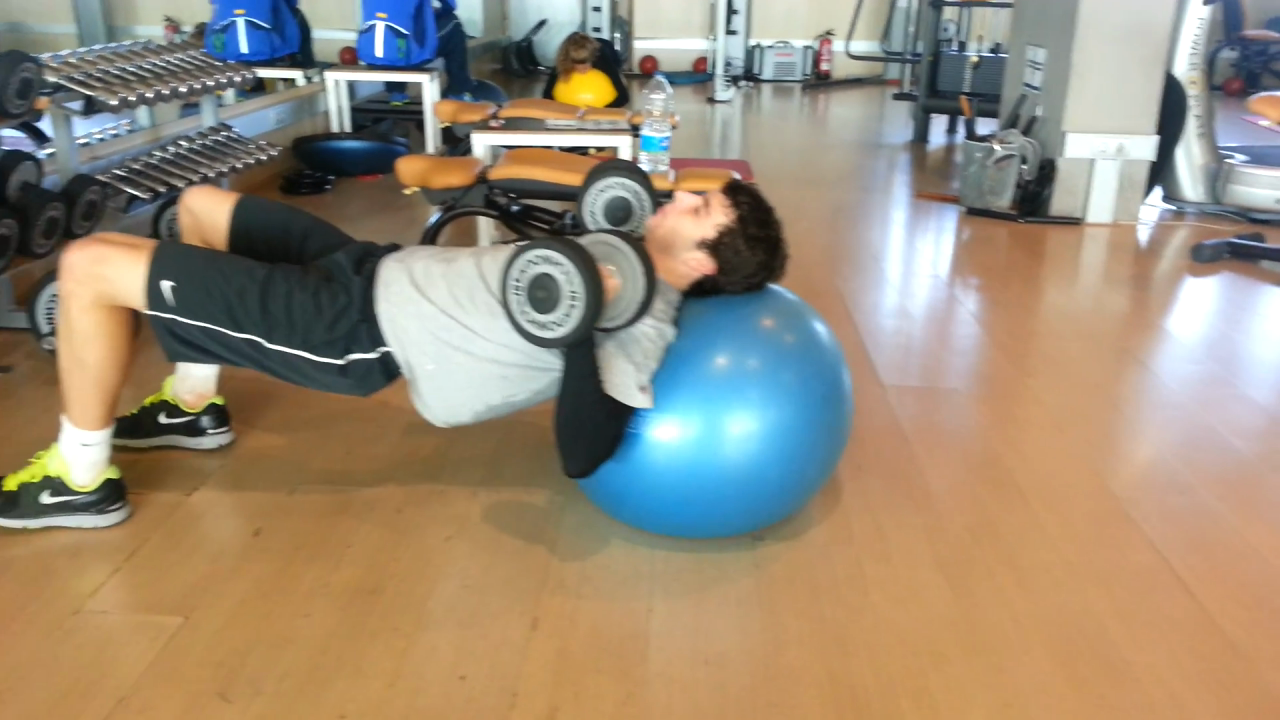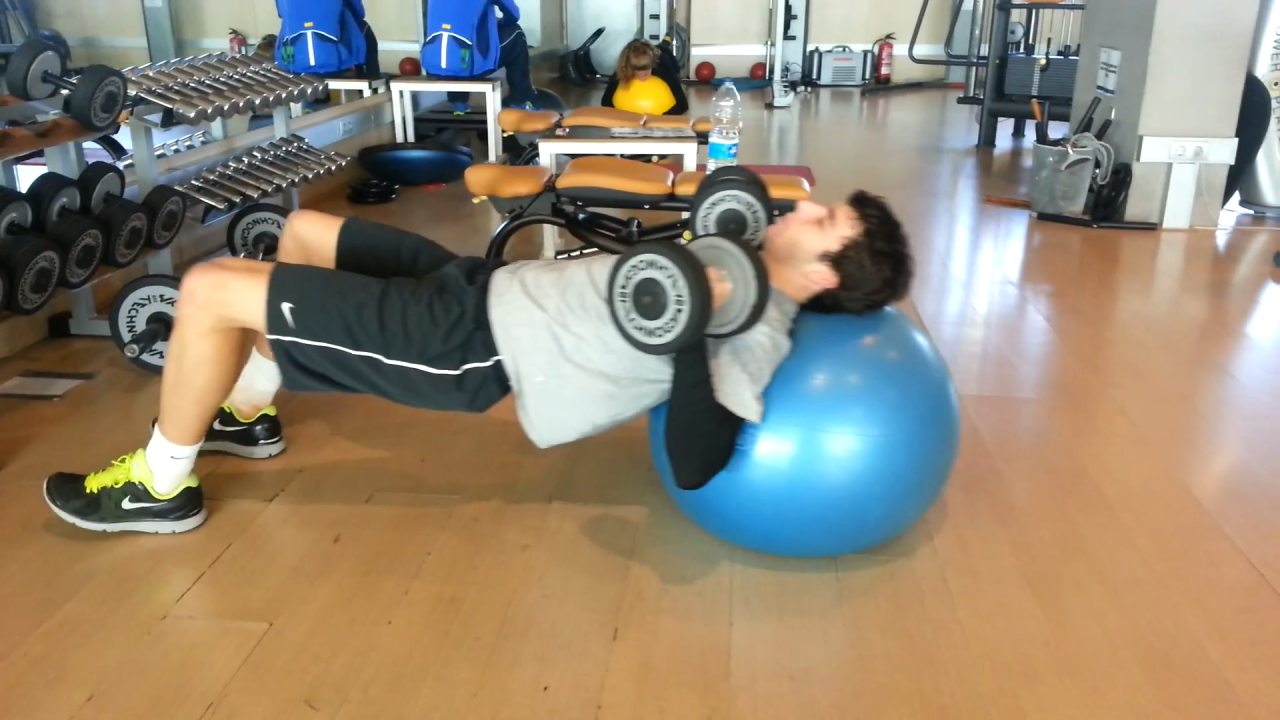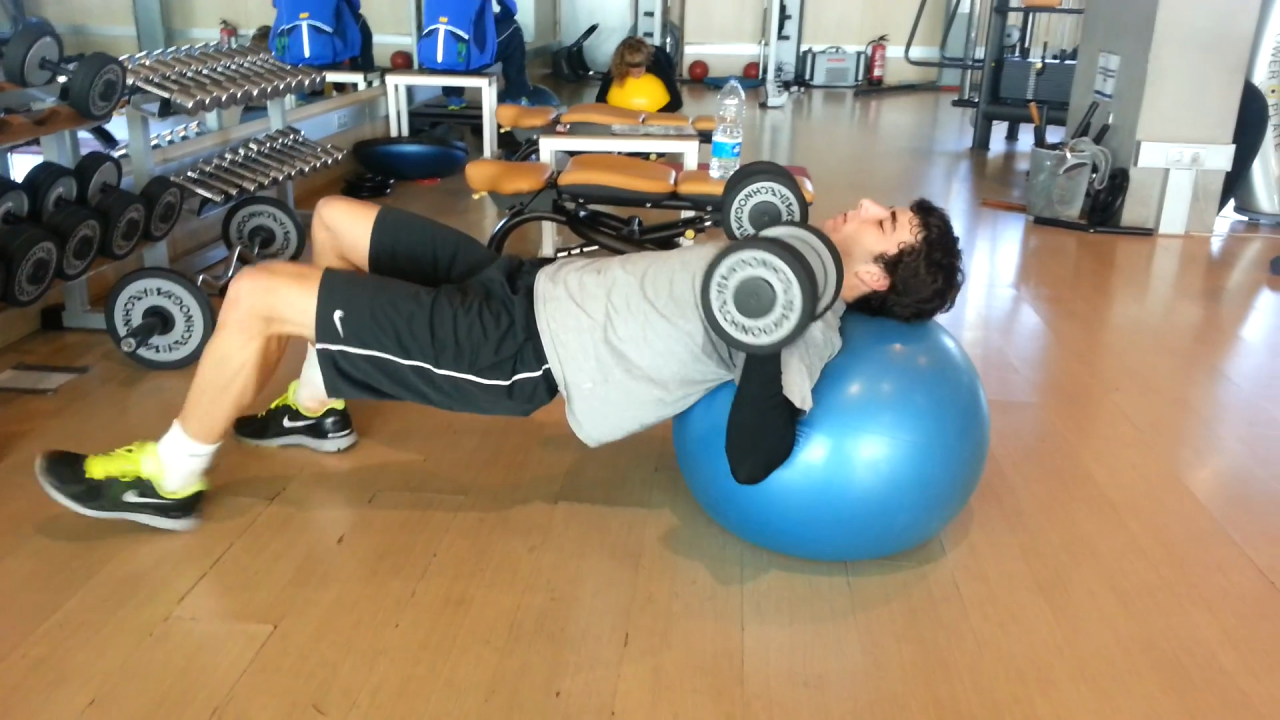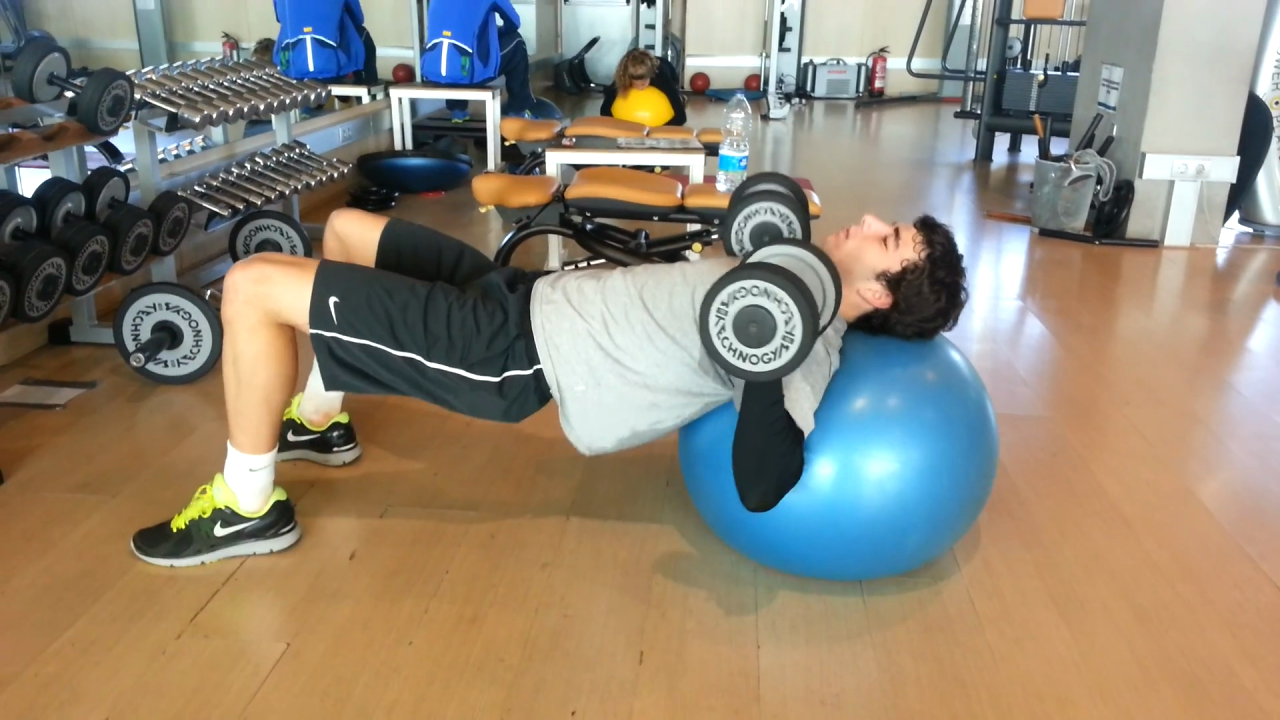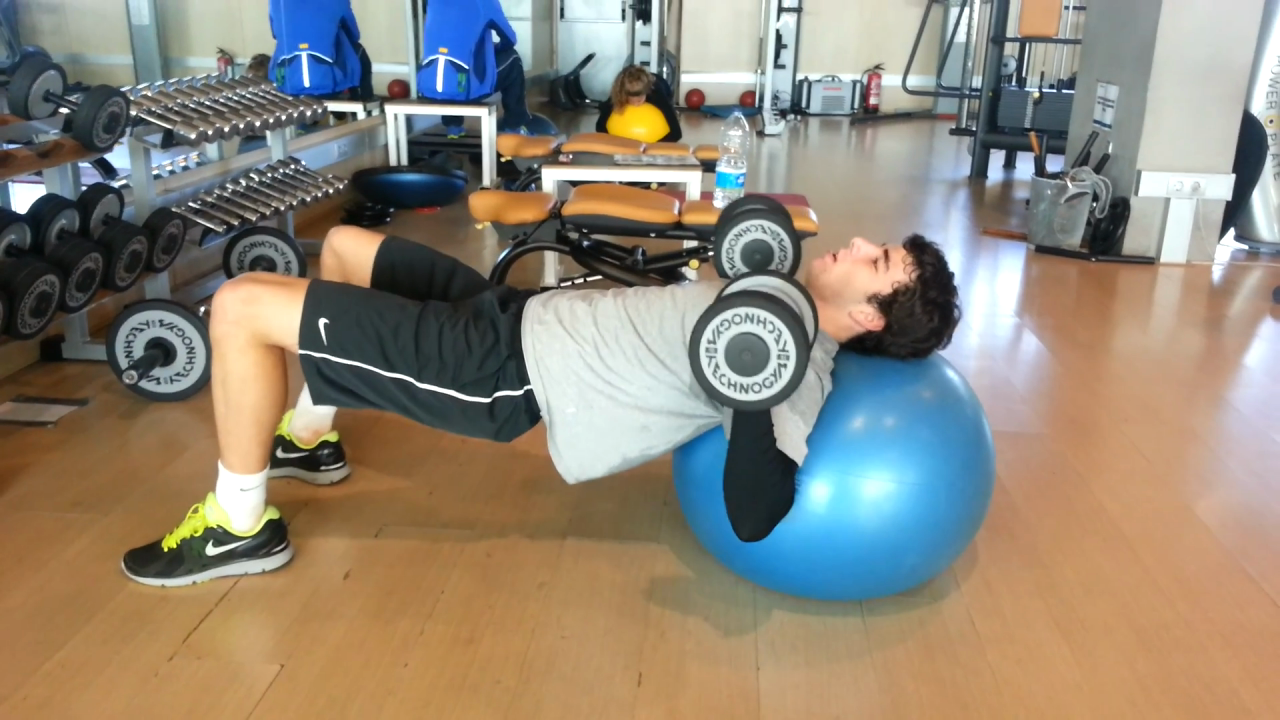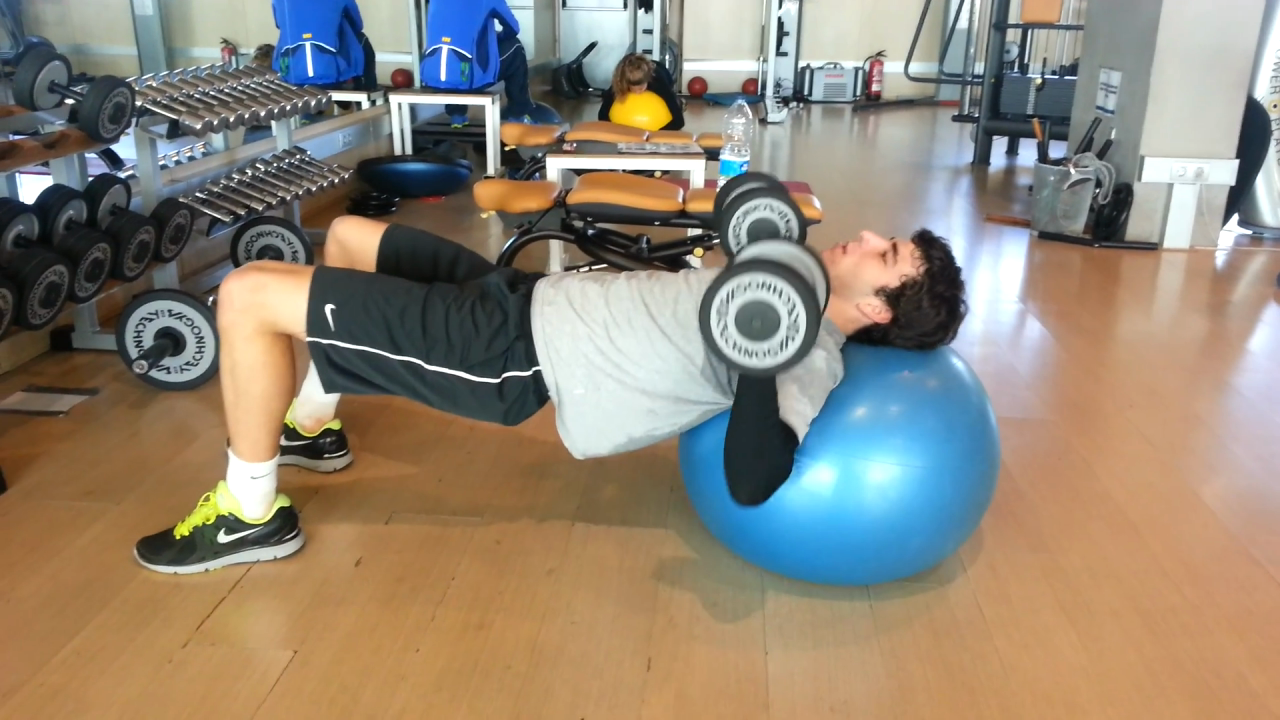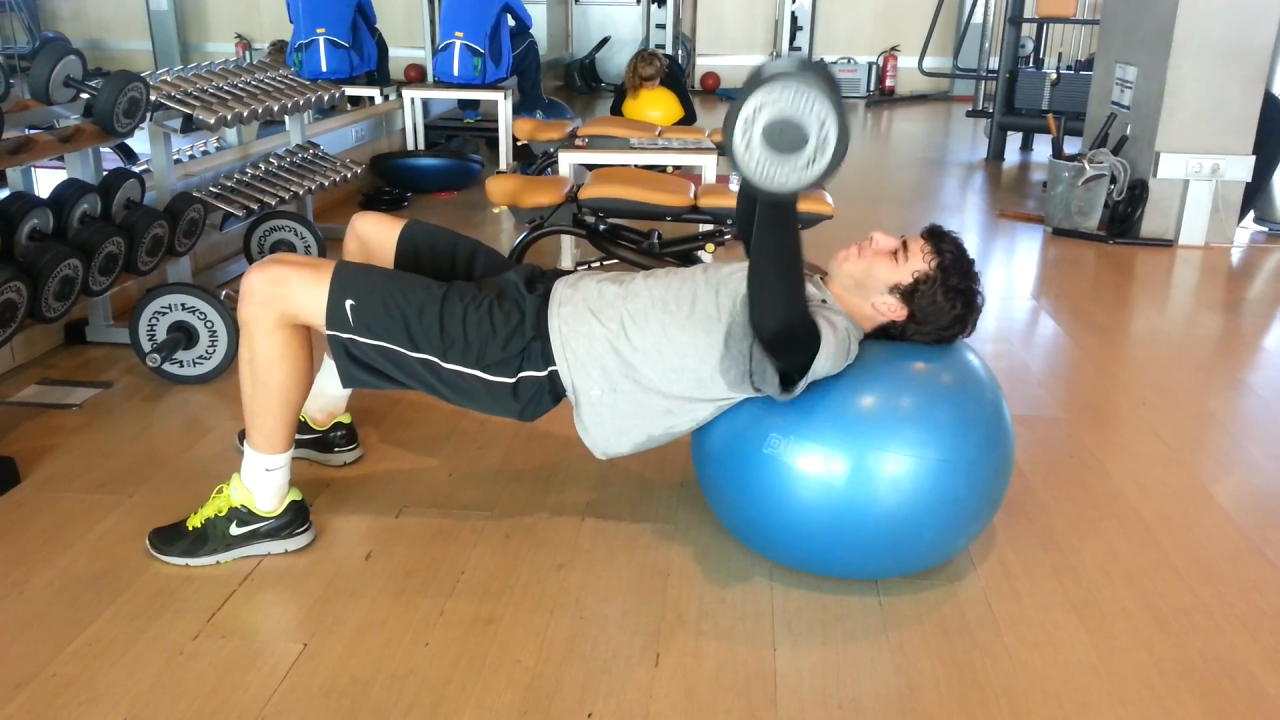
dt=0.4s
person 1, frame 1
left shoulder: (642, 328)
left elbow: (582, 453)
left wrist: (581, 324)
right wrist: (596, 264)
left hip: (362, 325)
right hip: (382, 272)
left knee: (92, 266)
right knee: (202, 206)
left ankle: (81, 477)
right ankle: (193, 404)
person 1, frame 2
left shoulder: (757, 337)
left elbow: (695, 462)
left wrist: (694, 330)
right wrist: (707, 262)
left hip: (472, 339)
right hip: (491, 287)
left knee: (213, 289)
right knee: (302, 232)
left ankle: (160, 483)
right ankle: (246, 413)
person 1, frame 3
left shoulder: (809, 332)
left elbow: (752, 458)
left hip: (522, 349)
right hip: (529, 284)
left knee: (261, 292)
right knee: (331, 221)
left ankle: (170, 475)
right ankle: (318, 405)
person 1, frame 4
left shoulder: (808, 347)
left elbow: (760, 486)
left hip: (515, 350)
right hip: (531, 298)
left knee: (254, 285)
right knee: (345, 228)
left ankle: (247, 504)
right ankle: (319, 419)
person 1, frame 5
left shoulder: (800, 371)
left elbow: (754, 514)
left hip: (506, 369)
right hip: (521, 316)
left knee: (240, 306)
right knee: (344, 244)
left ankle: (239, 524)
right ankle: (308, 437)
person 1, frame 6
left shoulder: (811, 358)
left elbow: (751, 479)
left hip: (513, 351)
right hip: (529, 299)
left knee: (247, 294)
right knee: (345, 233)
left ankle: (251, 512)
right ankle: (311, 424)
person 1, frame 7
left shoulder: (817, 348)
right shoulder: (821, 299)
left elbow: (770, 319)
left hip: (532, 357)
right hip: (551, 303)
left knee: (273, 289)
right knee: (367, 232)
left ankle: (263, 503)
right ankle: (321, 420)
